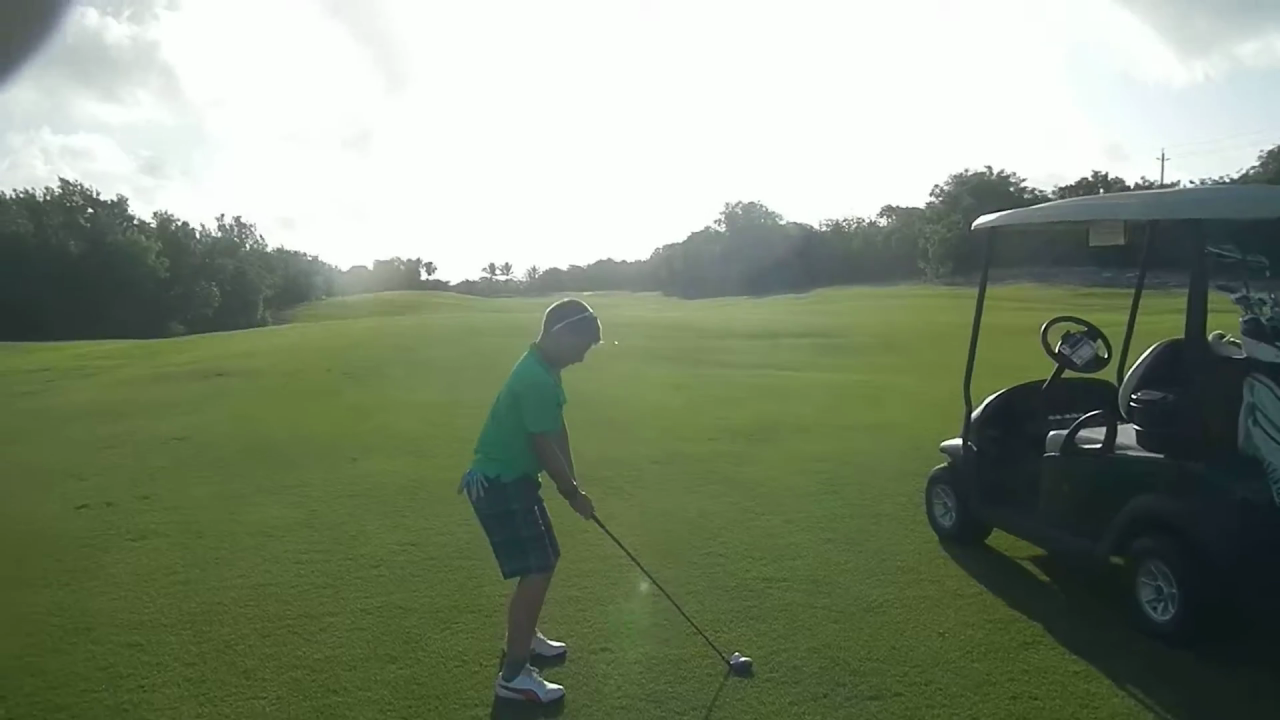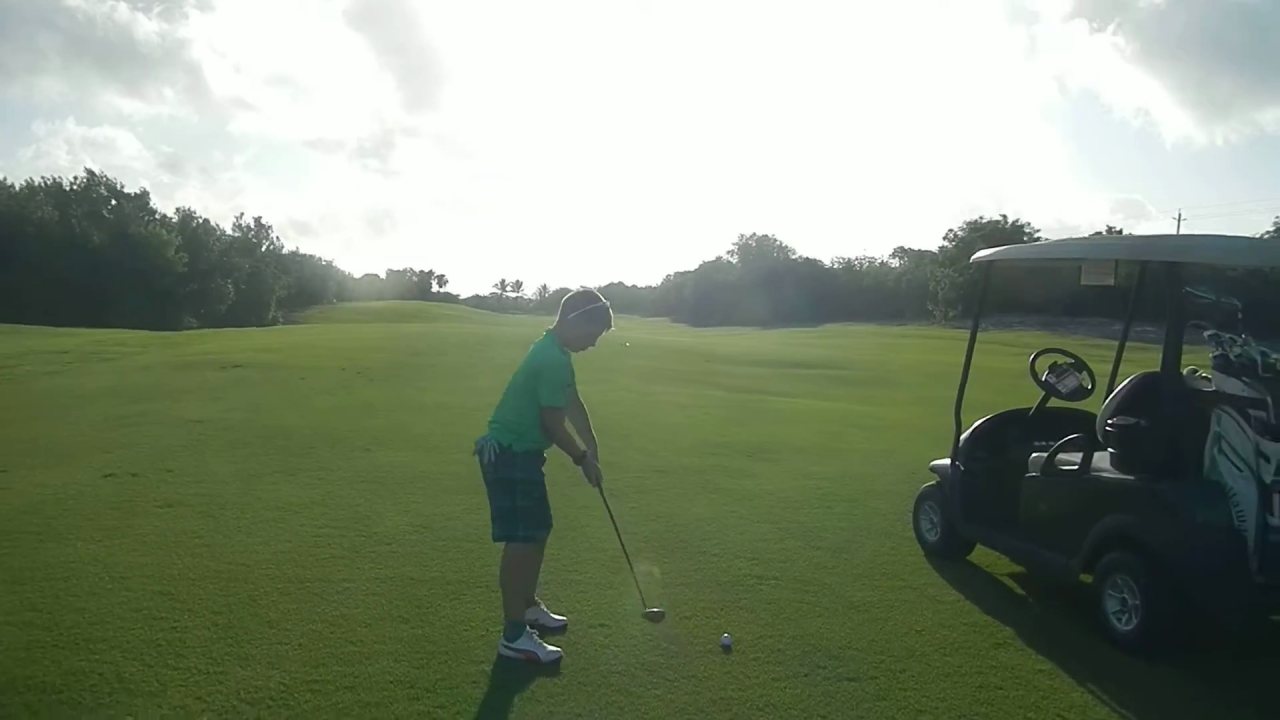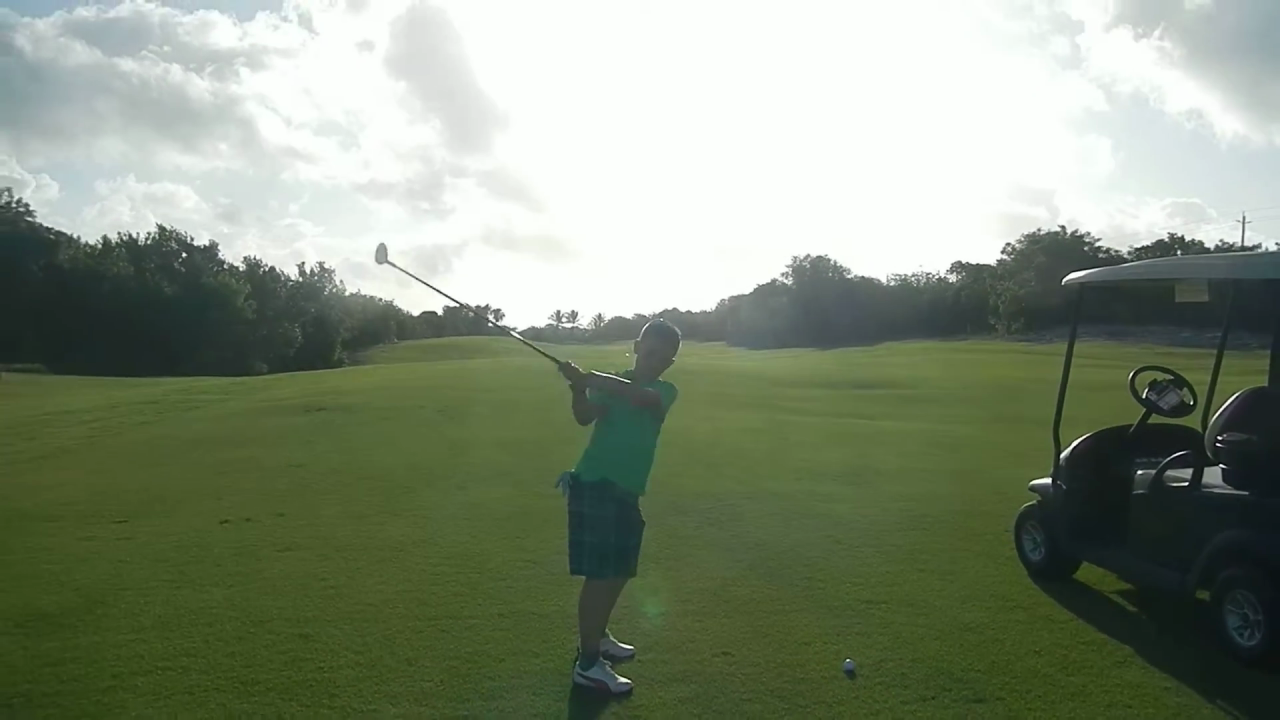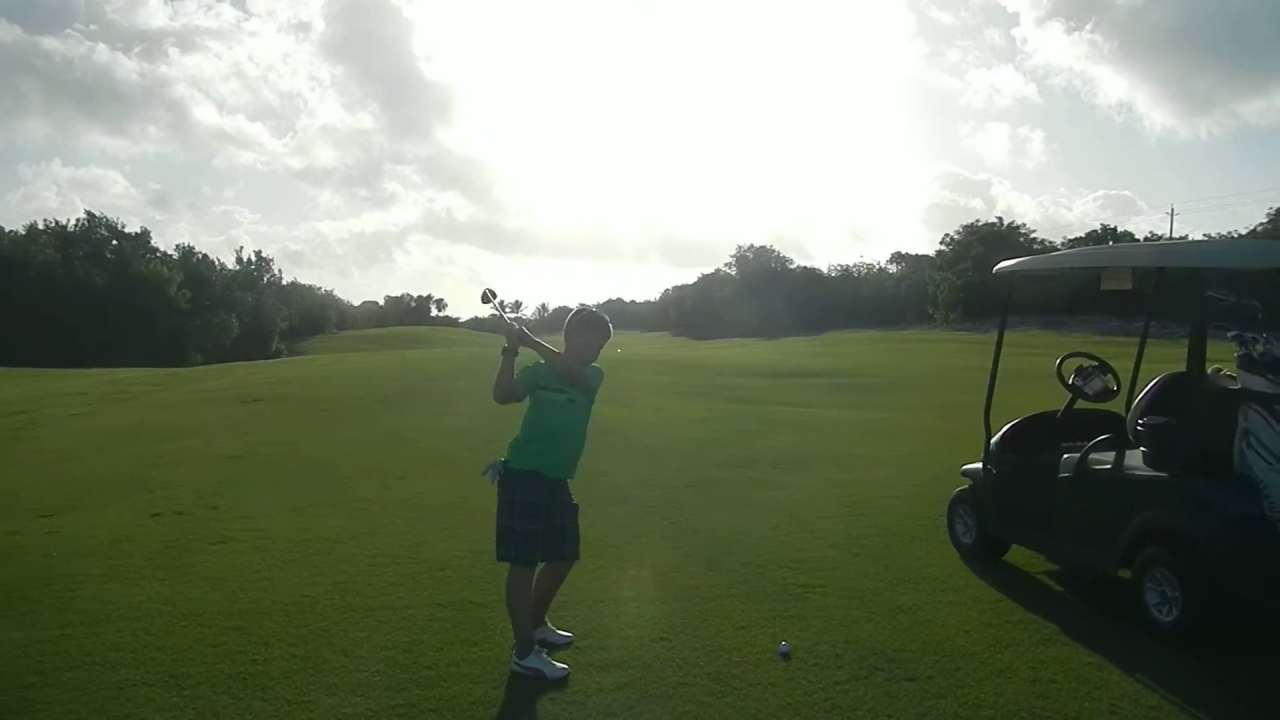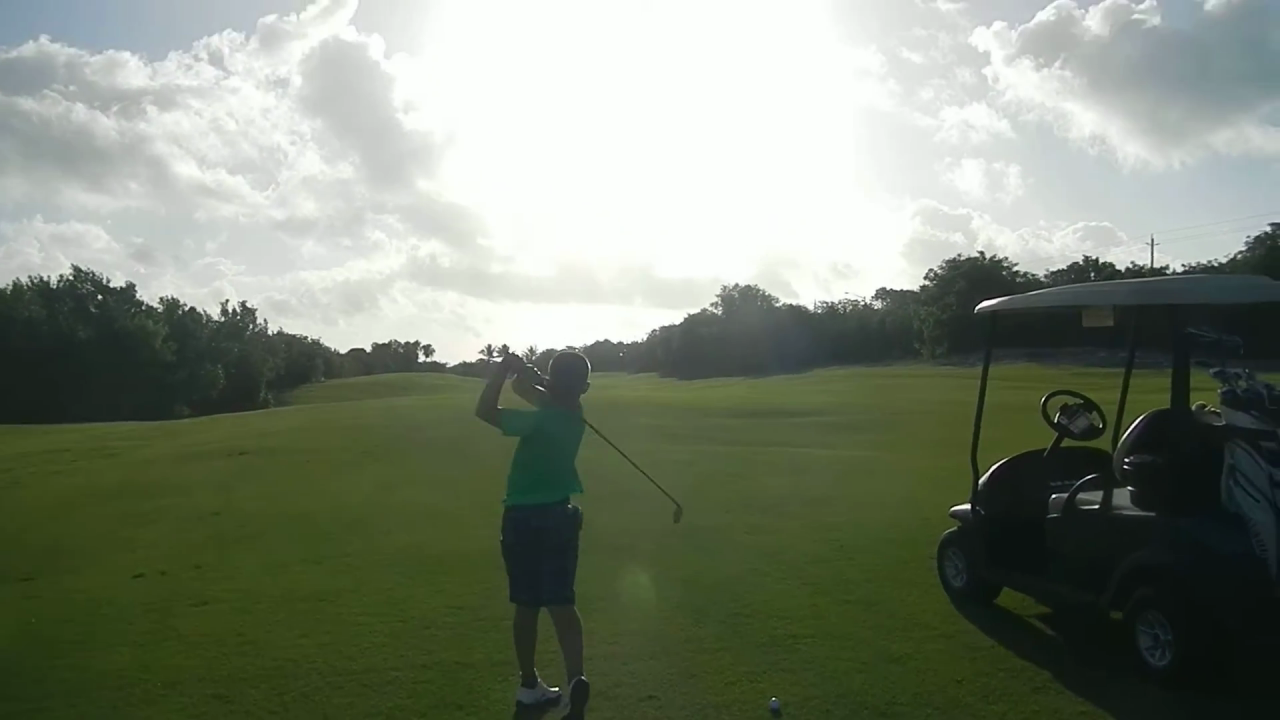
dt=1s
person 1, frame 1
left shoulder: (544, 370)
right shoulder: (534, 380)
left elbow: (558, 430)
right elbow: (544, 446)
left wrist: (573, 483)
right wrist: (572, 493)
left hip: (514, 478)
right hip: (498, 484)
left knee: (545, 559)
right knee: (535, 570)
left ankle: (524, 635)
right ankle: (513, 674)
person 1, frame 2
left shoulder: (556, 353)
right shoulder: (552, 359)
left elbow: (575, 406)
right elbow: (552, 421)
left wrist: (593, 452)
right wrist: (583, 459)
left hip: (521, 451)
right hip: (509, 454)
left knee: (537, 532)
right knee: (521, 539)
left ankle: (525, 604)
right ankle: (515, 632)
person 1, frame 3
left shoulder: (665, 393)
right shoulder: (610, 381)
left elbow: (642, 397)
right elbow: (584, 415)
left wrist: (597, 380)
right wrist: (579, 386)
left hip: (627, 492)
right hip: (593, 486)
left knee: (618, 572)
right knee: (598, 573)
left ankle: (598, 636)
right ankle: (588, 663)
person 1, frame 4
left shoulder: (593, 375)
right shoulder: (539, 372)
left elbow: (570, 370)
right elbow: (502, 395)
left wrist: (531, 342)
right wrist: (510, 352)
left hip: (555, 481)
right hip: (523, 477)
left knee: (563, 556)
right knee: (523, 562)
left ankle: (536, 623)
right ankle: (524, 652)
person 1, frame 5
left shoulder: (541, 420)
right shoulder: (573, 416)
left elbow: (485, 411)
right elbow: (526, 388)
left wrist: (503, 369)
right wrist: (522, 371)
left hip: (521, 518)
right hip: (558, 515)
left knee: (526, 603)
right knee: (561, 601)
left ankle: (529, 683)
right ankle: (575, 678)
